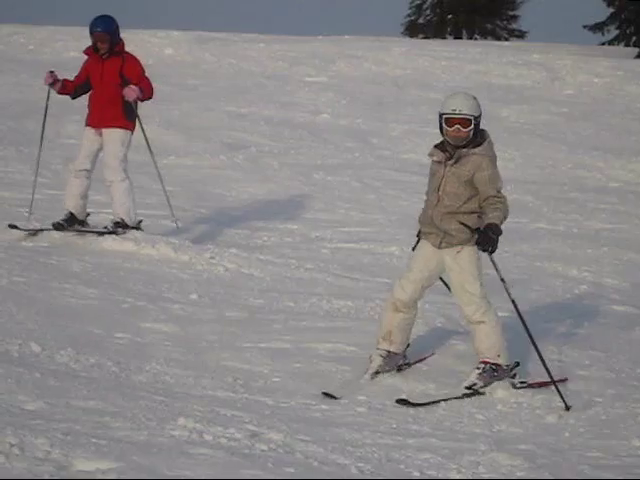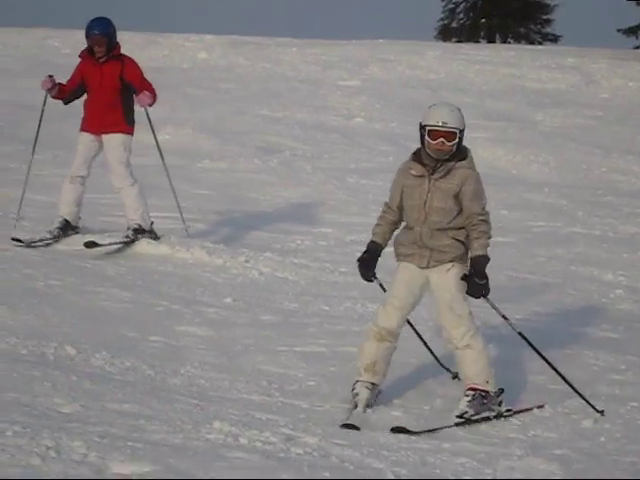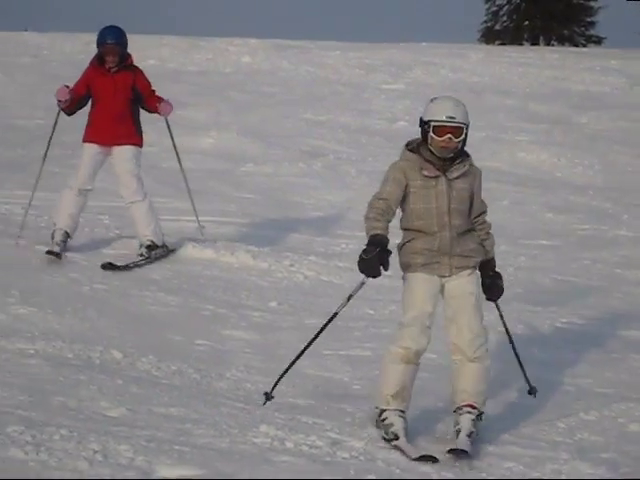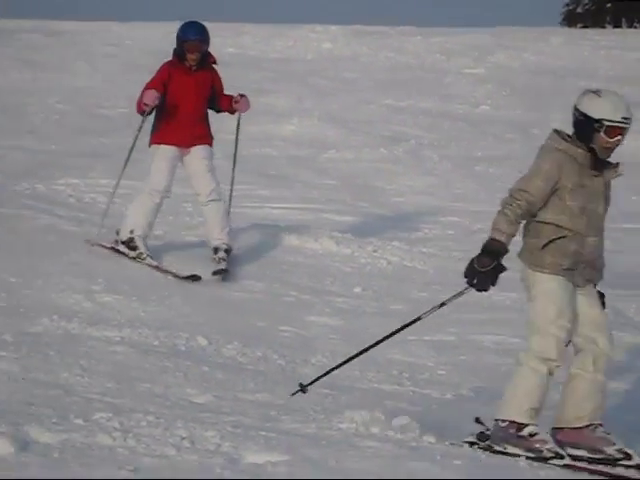
dt=0.4s
person 1, frame 1
left shoulder: (481, 161)
right shoulder: (439, 156)
left elbow: (496, 202)
left wrist: (491, 228)
right wrist: (421, 234)
left hip: (462, 242)
right hip: (432, 238)
left knee: (472, 301)
right knee: (404, 293)
left ankle: (495, 362)
right ankle: (390, 349)
person 1, frame 2
left shoulder: (465, 174)
right shoulder: (408, 170)
left elbow: (479, 222)
right elbow: (391, 212)
left wrist: (478, 265)
right wrist: (373, 249)
left hip: (449, 260)
right hip: (411, 257)
left knee: (458, 323)
right knee: (388, 318)
left ankle: (482, 389)
right ankle: (367, 380)
person 1, frame 3
left shoulder: (469, 172)
right shoulder: (405, 167)
left elbow: (479, 221)
right elbow: (380, 207)
left wrist: (490, 266)
right wrist: (376, 242)
left hip: (463, 265)
right hip: (420, 263)
left knee: (470, 336)
right knee: (413, 335)
left ankle: (468, 407)
right ankle: (390, 407)
person 1, frame 4
left shoulder: (602, 174)
right shoulder: (557, 159)
right elbow: (517, 203)
left wrist: (595, 284)
right wrist: (493, 251)
left hip: (581, 274)
right hip: (549, 266)
left knee: (598, 344)
right knee: (551, 343)
left ankle: (578, 424)
right ankle: (514, 421)
person 2, frame 1
left shoulder: (127, 61)
right shoulder: (91, 61)
left elbow: (147, 88)
right elbow: (78, 87)
left wrist: (137, 92)
right wrist: (57, 84)
left hip: (119, 124)
right hip: (94, 123)
left knee: (114, 170)
right knee: (81, 167)
left ankle: (126, 220)
right ankle: (75, 214)
person 2, frame 2
left shoulder: (125, 64)
right shoulder: (85, 64)
left elbow: (146, 88)
right elbow: (71, 91)
left wrist: (146, 97)
right wrist: (54, 89)
left hip: (118, 129)
right hip: (90, 128)
left knee: (121, 175)
right knee: (77, 172)
left ankle: (141, 225)
right ankle: (68, 220)
person 2, frame 3
left shoulder: (133, 74)
right shoulder: (92, 73)
left elbow: (148, 98)
right elbow: (74, 104)
left wrist: (160, 105)
right wrist: (65, 100)
left hip: (126, 140)
right hip: (95, 139)
left knee: (133, 189)
right knee: (80, 183)
left ankle: (153, 240)
right ankle: (62, 230)
person 2, frame 4
left shoulder: (209, 72)
right shoulder: (168, 69)
left elbow: (216, 100)
right elbow: (145, 105)
left wrist: (234, 103)
right wrist: (147, 102)
left hip: (199, 141)
right hip: (166, 139)
left knee: (209, 189)
right knee: (157, 187)
left ankle: (221, 243)
right ankle: (130, 236)
